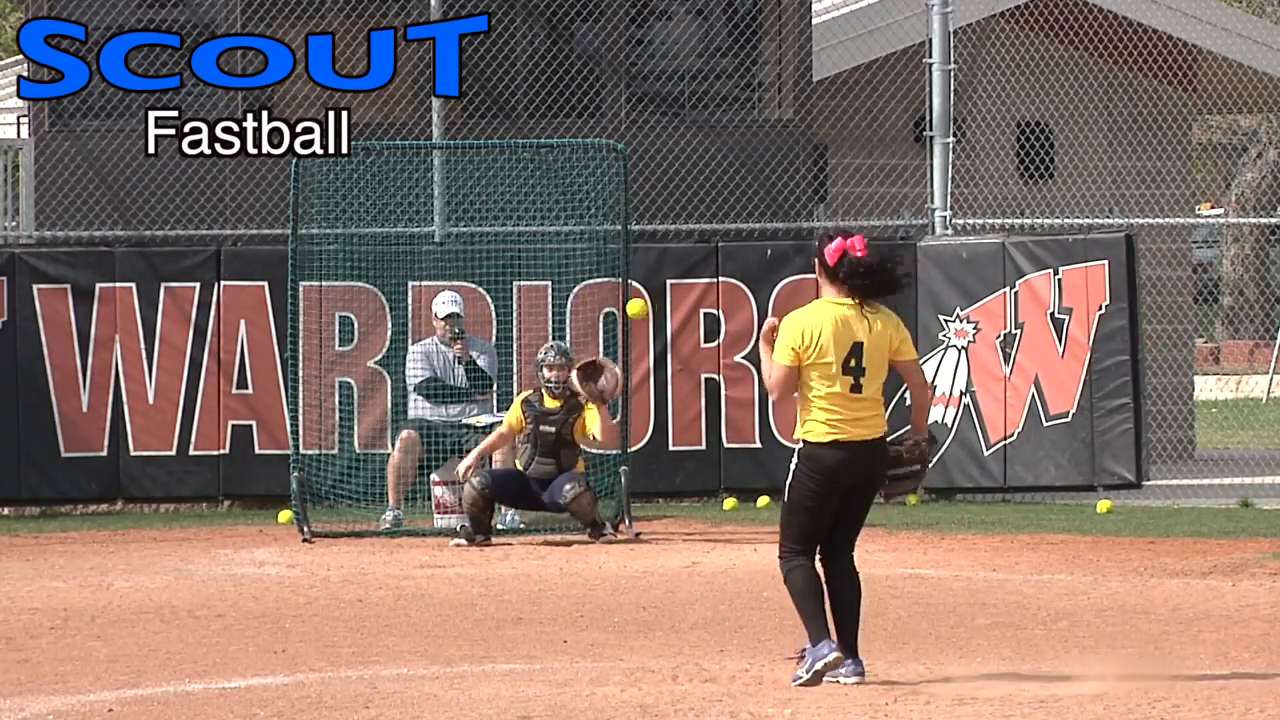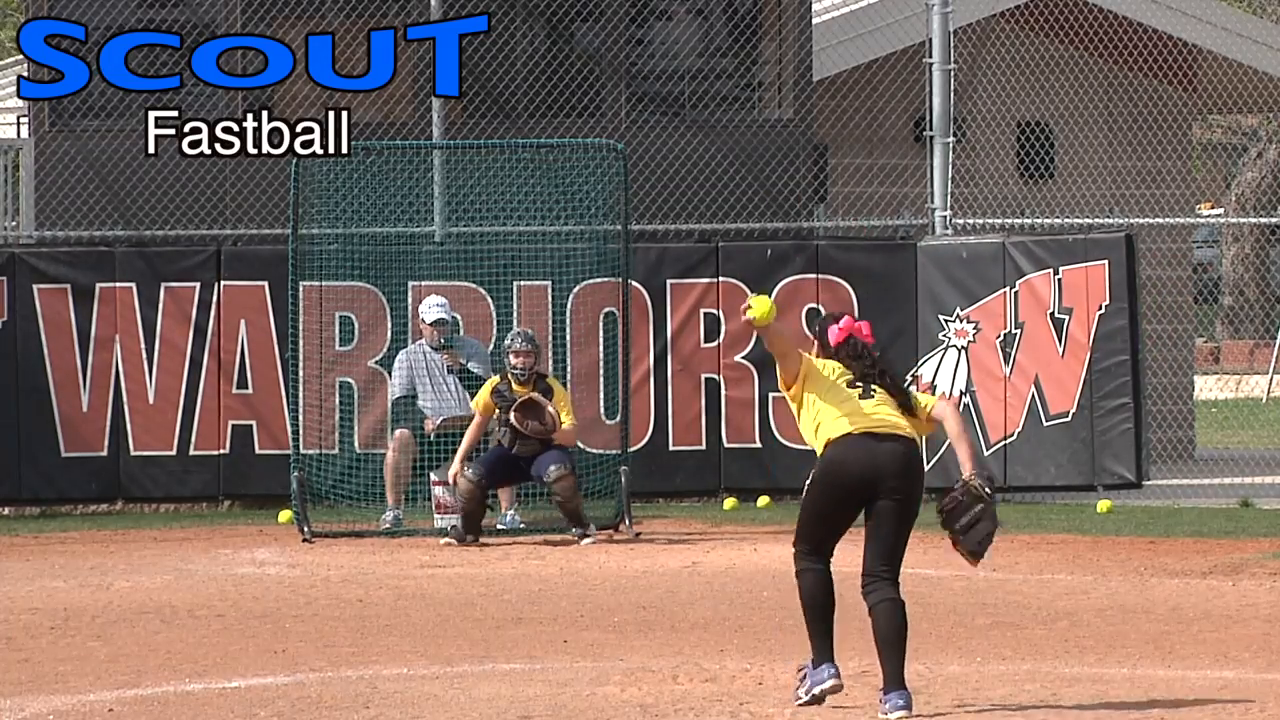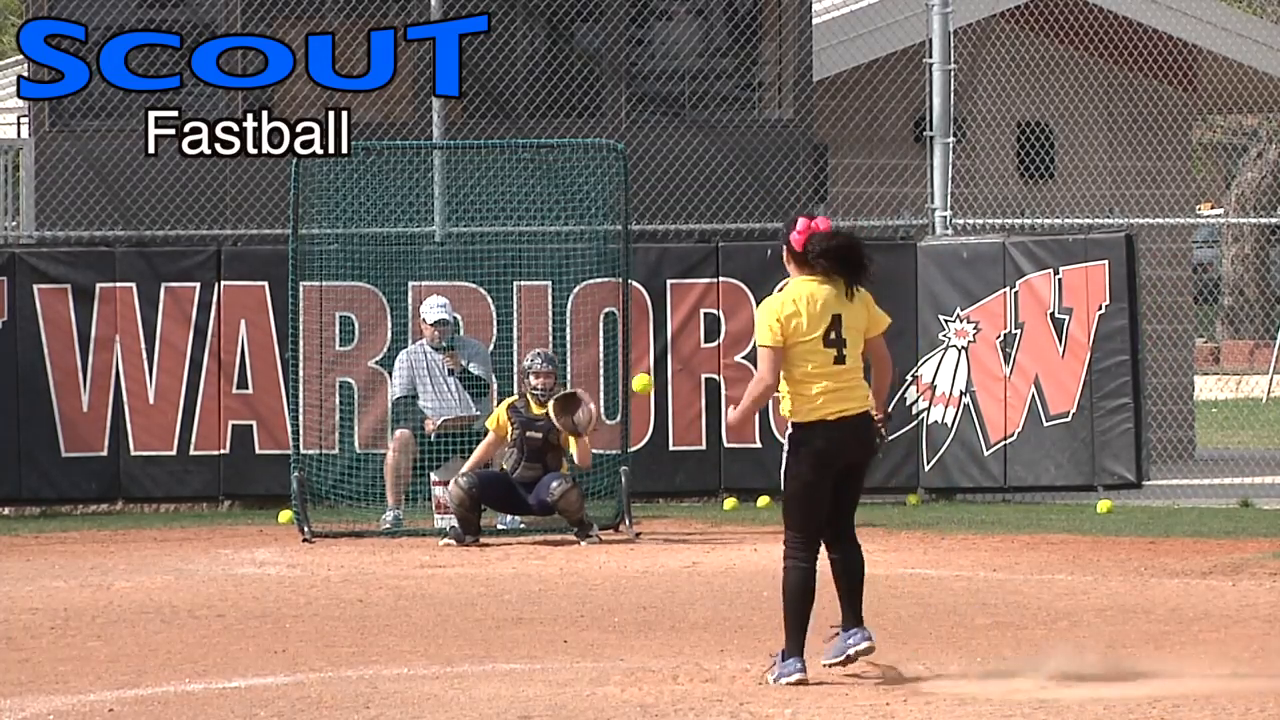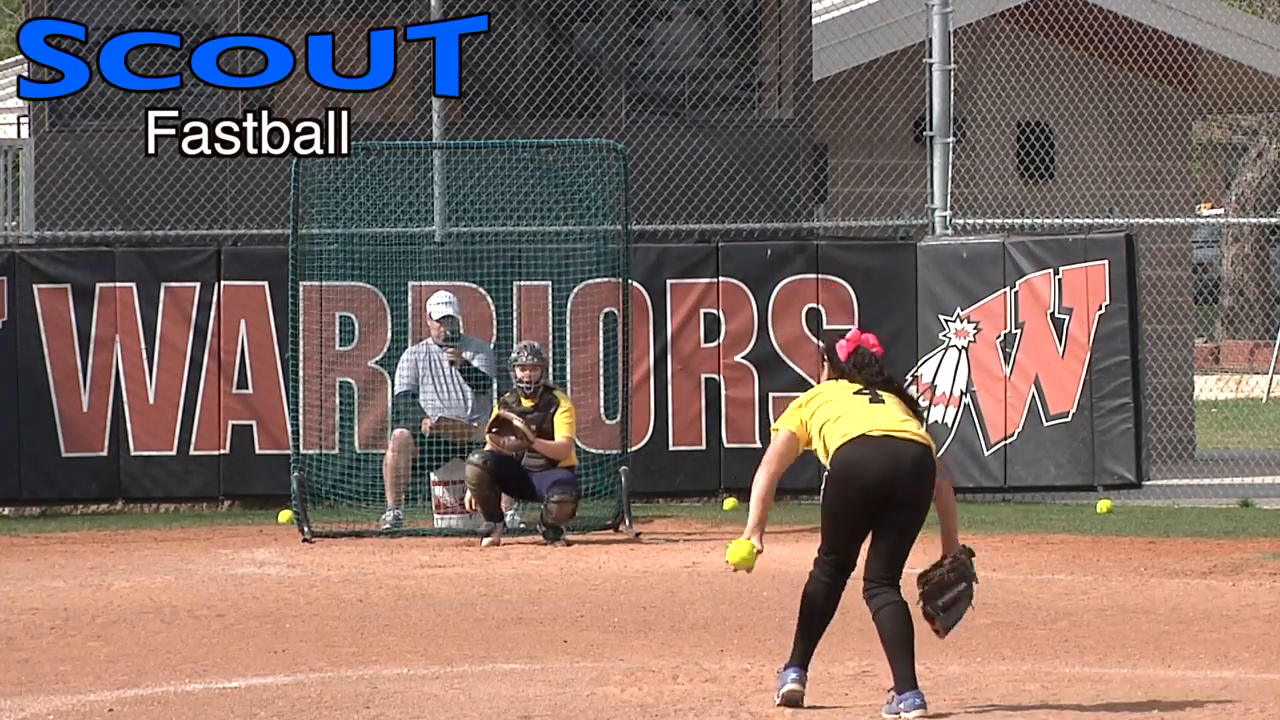
dt=1s
person 1, frame 1
left shoulder: (800, 322)
right shoulder: (886, 320)
left elbow: (779, 390)
right elbow: (919, 385)
left wrist: (765, 347)
right wrist: (919, 434)
left hip: (821, 453)
right hip: (871, 452)
left knee: (795, 552)
right knee: (839, 555)
left ankle: (822, 646)
right ankle: (848, 659)
person 1, frame 2
left shoulder: (800, 372)
right shoulder: (889, 386)
left elbow: (781, 342)
right elbow: (945, 409)
left wrist: (762, 324)
right wrist: (968, 472)
left hip: (844, 468)
right hip: (902, 462)
left knee: (811, 555)
right knee: (881, 581)
left ankle: (822, 669)
person 1, frame 3
left shoulder: (777, 307)
right shoulder: (857, 297)
left elbow: (766, 382)
right elbow: (883, 364)
left wrist: (739, 412)
right wrist: (878, 412)
left hip: (811, 436)
right hip: (859, 429)
left knee: (800, 546)
right knee: (839, 532)
left ankle: (793, 659)
right ankle: (853, 629)
person 1, frame 4
left shoulder: (813, 400)
right shoulder: (897, 398)
left elbow: (770, 467)
right elbow: (940, 478)
left wrist: (754, 528)
right wrist: (950, 541)
left hip: (857, 463)
right hip: (914, 460)
left knee: (830, 566)
right knee: (883, 583)
left ankle: (796, 672)
person 2, frame 1
left shoulder: (482, 348)
right shoulder: (419, 351)
left elbow: (484, 388)
right elbow: (428, 389)
left wrist: (467, 360)
right wrist: (471, 394)
left hip: (473, 427)
right hip: (429, 425)
right knee: (406, 438)
right ankle: (393, 511)
person 2, frame 2
left shoulder: (473, 349)
right shoulder: (407, 357)
right elbow: (400, 404)
left wrist: (460, 367)
right wrist: (422, 420)
right hip: (427, 430)
right knee: (401, 437)
left ankle: (509, 511)
right ankle: (394, 511)
person 2, frame 3
left shoulder: (474, 349)
right shoulder: (408, 357)
left elbow: (482, 391)
right elbow: (401, 403)
left wrist: (460, 369)
right wrist: (422, 421)
left hip: (473, 429)
right hip: (429, 432)
right knee: (401, 438)
right ankle: (393, 511)
person 2, frame 4
left shoulder: (478, 349)
right shoulder: (412, 354)
left elbow: (484, 386)
right elbow: (402, 397)
left wrist: (461, 362)
right wrist: (420, 418)
left hip: (472, 427)
right hip: (428, 431)
right knee: (398, 438)
right ankle: (392, 511)
person 3, frame 1
left shoulder: (582, 407)
right shoulder: (526, 401)
left elbow: (601, 435)
right elbow: (503, 433)
left wrist: (601, 404)
right wrist: (475, 454)
left hip: (561, 481)
right hip: (526, 479)
left knee: (576, 494)
right knee: (477, 485)
left ankle: (596, 527)
right ankle: (478, 533)
person 3, frame 2
left shoulder: (551, 389)
right shoulder: (494, 388)
left elbow: (571, 438)
right elbow: (478, 423)
right wrist: (457, 461)
left hip: (545, 454)
right hip: (509, 454)
left knee: (561, 474)
right knee: (470, 476)
left ankle: (582, 527)
right ankle: (468, 531)
person 3, frame 3
right shoulder: (511, 407)
left elbow: (583, 462)
right elbow: (490, 444)
left wrist: (580, 435)
right wrist: (462, 474)
left hip: (544, 491)
right hip: (511, 485)
left knee: (562, 487)
right knee: (463, 486)
left ankle: (584, 529)
right ankle: (468, 531)
person 3, frame 4
left shoulder: (560, 403)
right shoulder: (506, 404)
left elbow: (564, 448)
right elbow: (493, 447)
left wrist: (531, 441)
right wrist: (473, 486)
left hip: (554, 472)
right hip: (520, 472)
left knee: (563, 498)
right knee: (478, 461)
left ankle: (551, 527)
right ankle: (493, 524)
